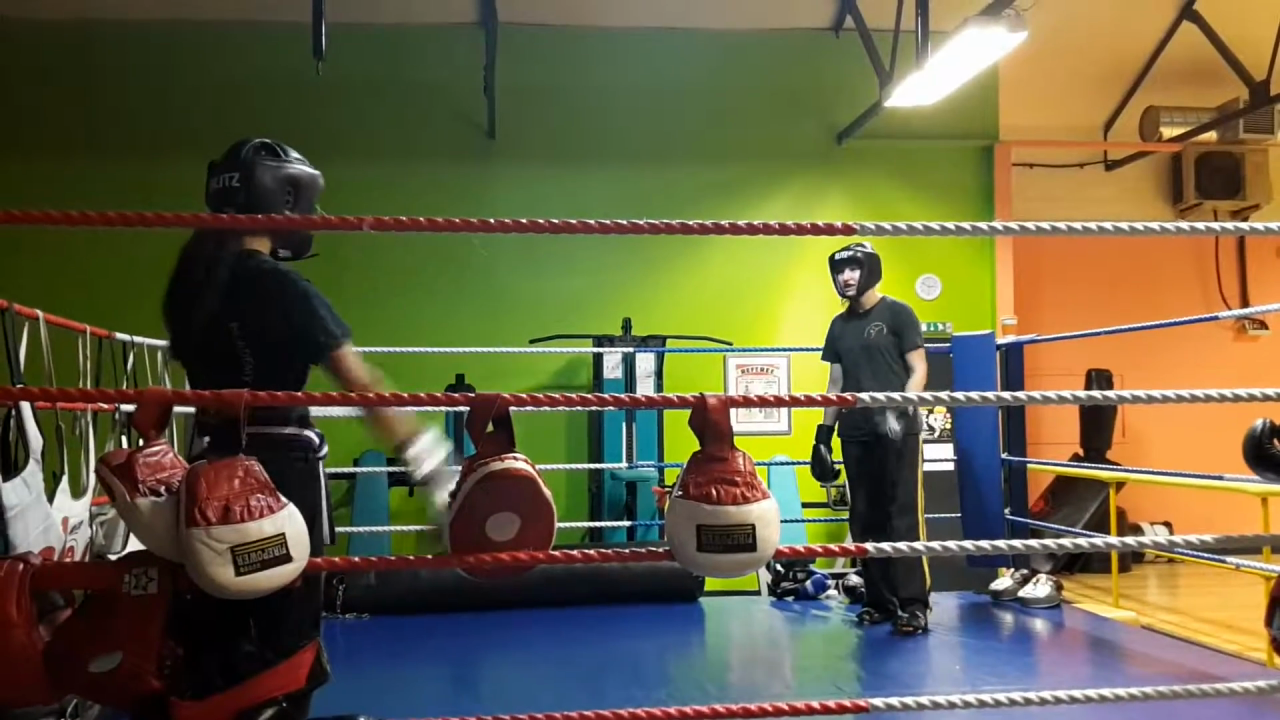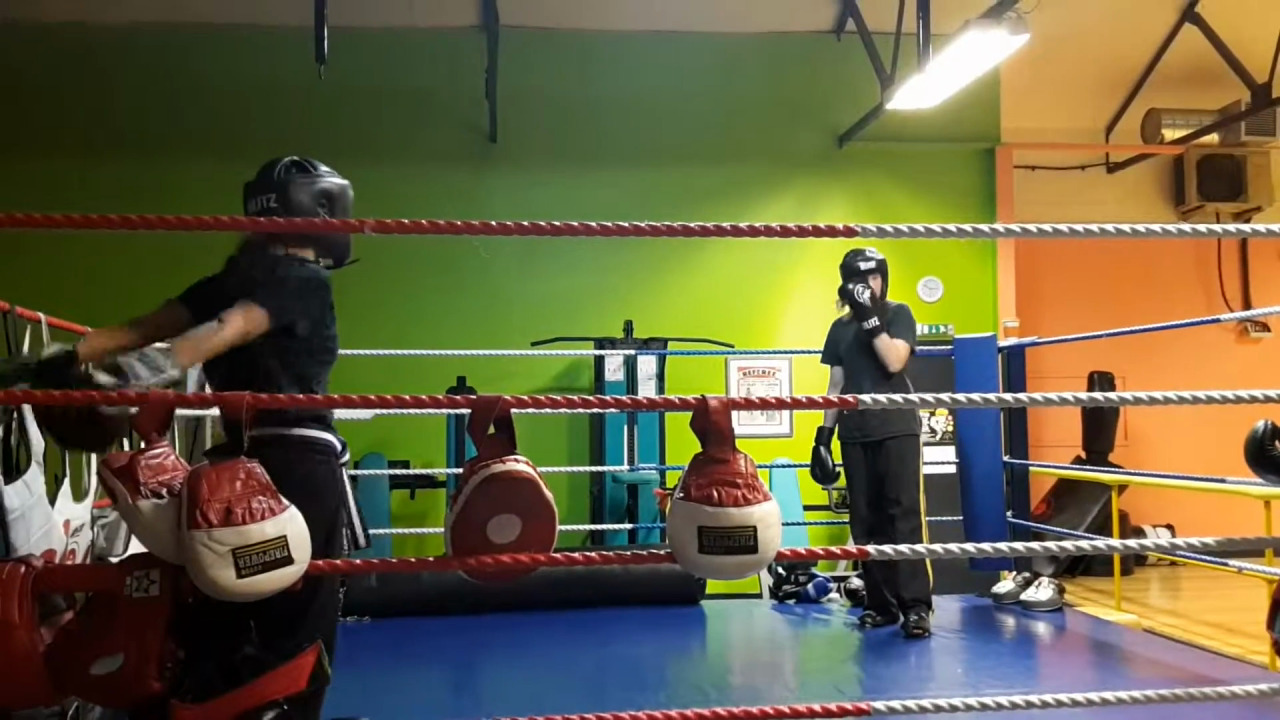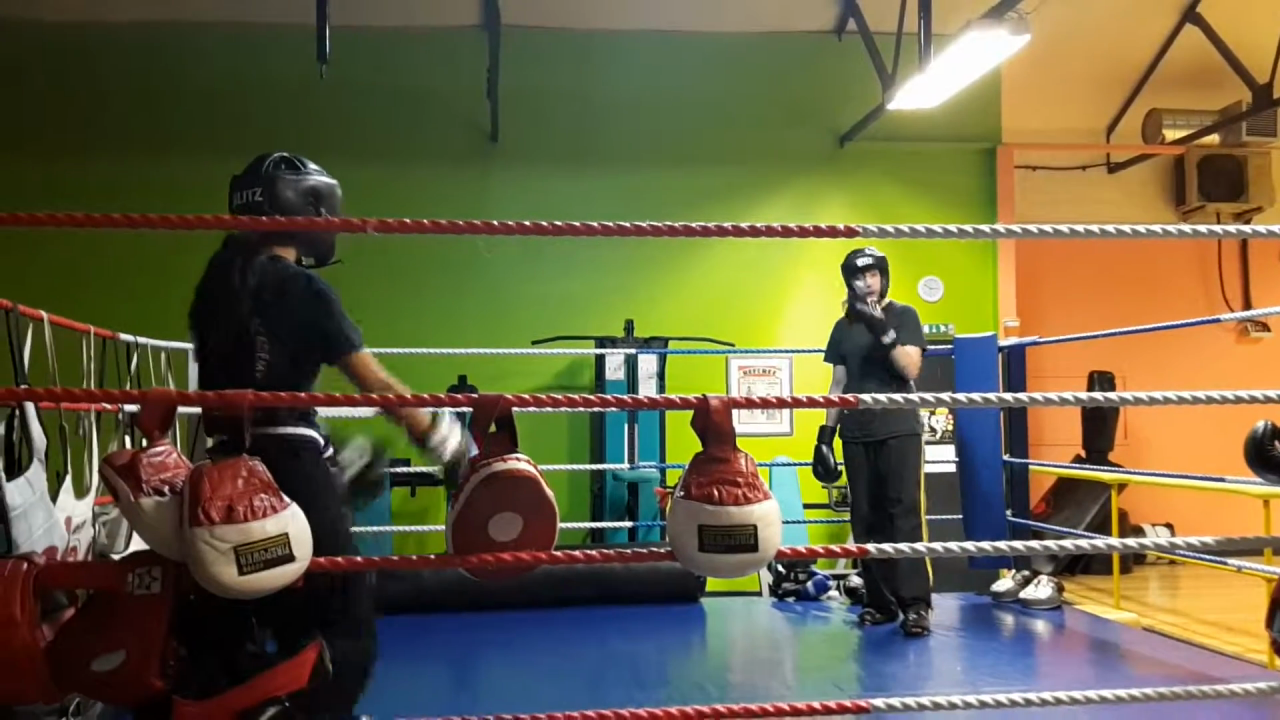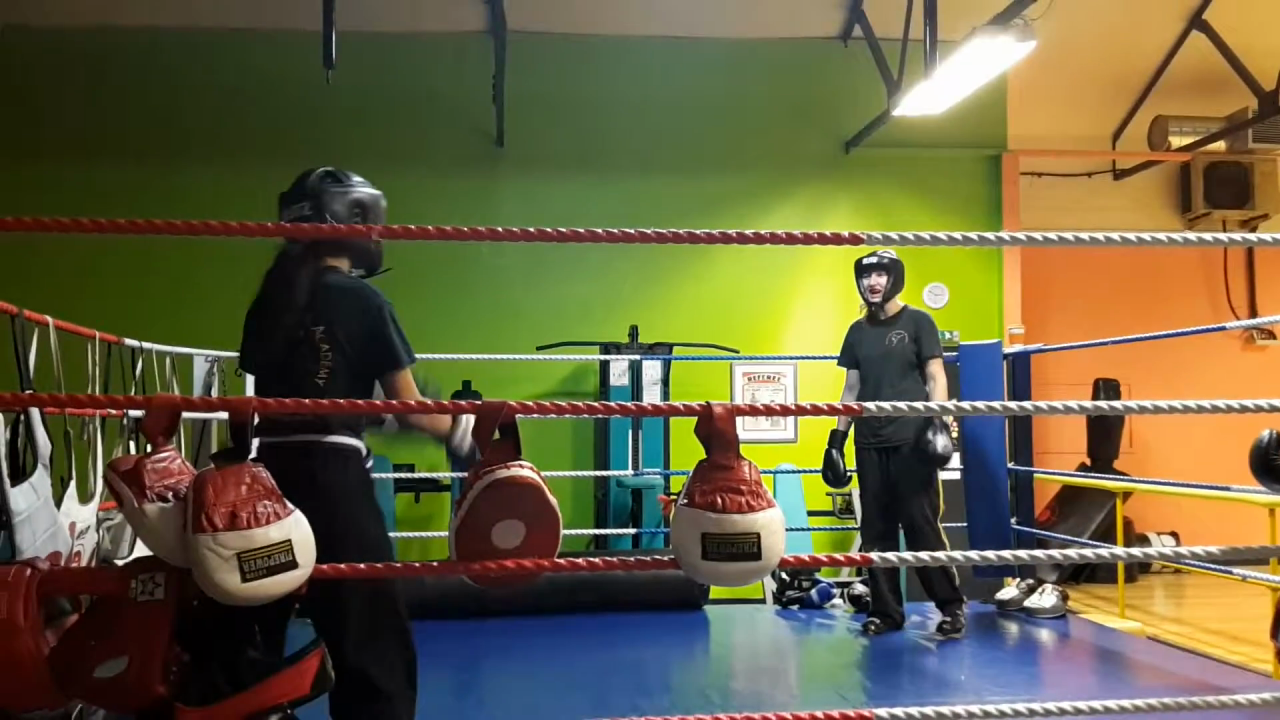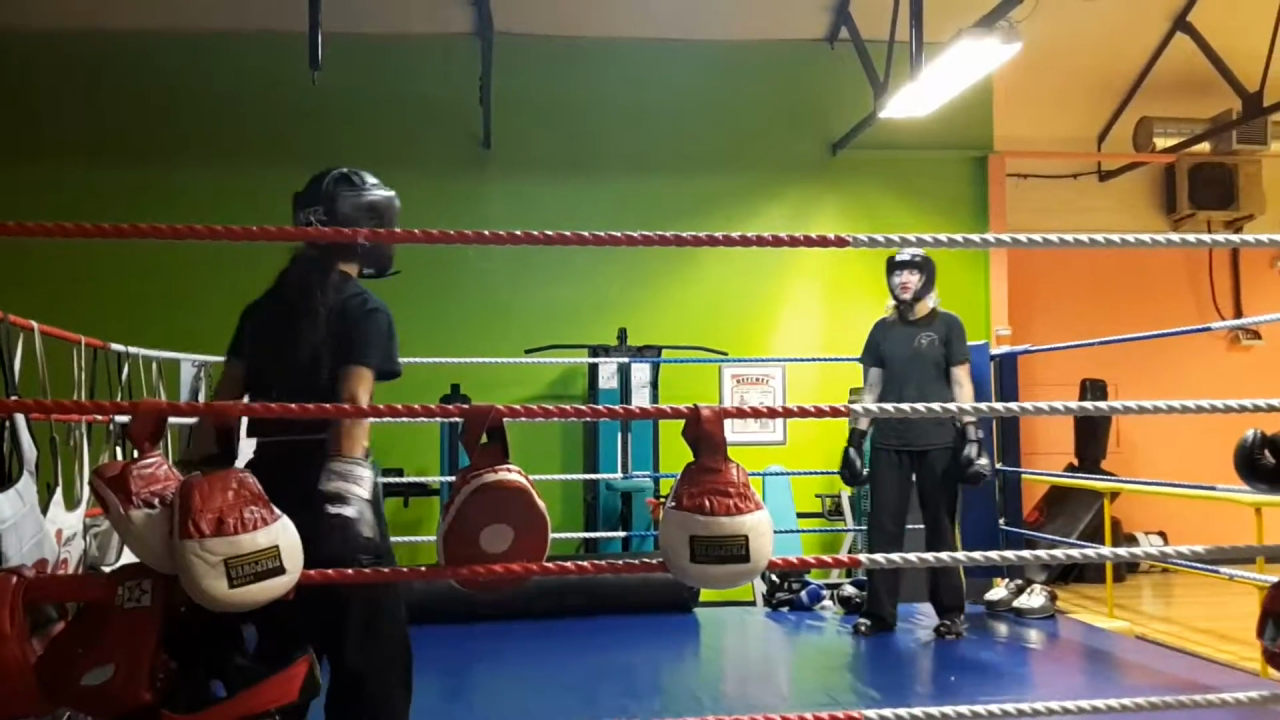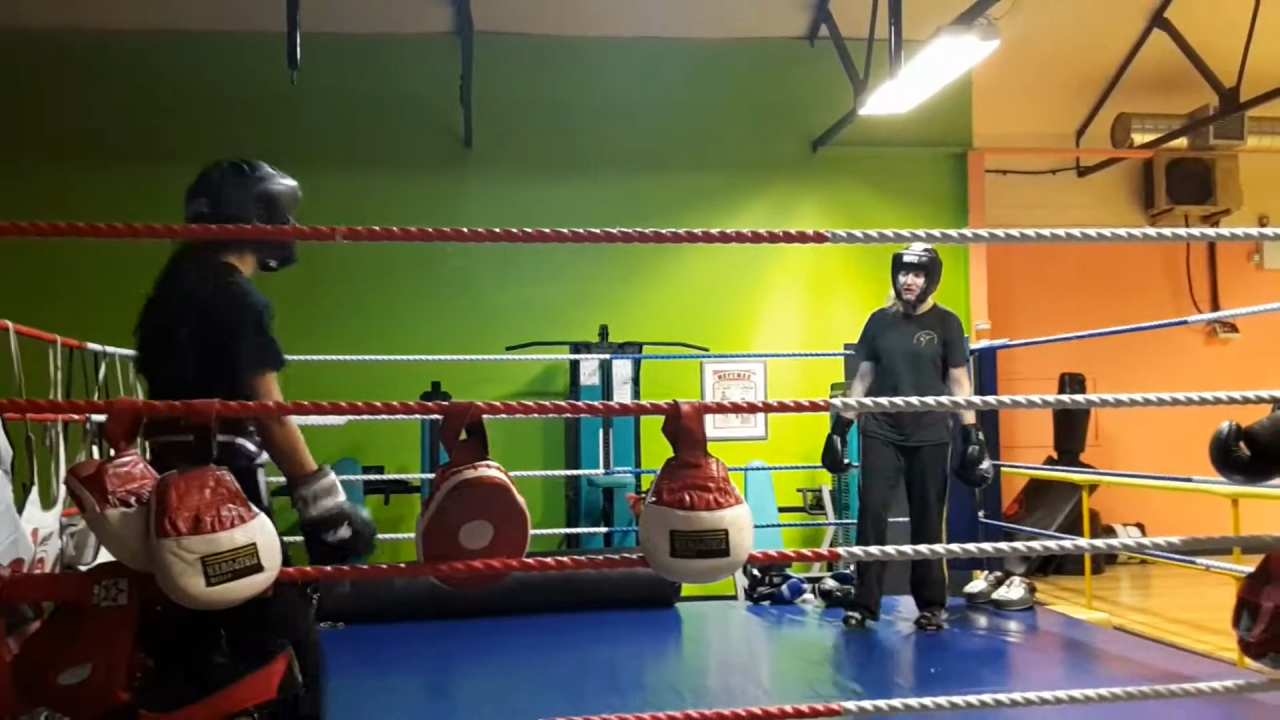
dt=0.4s
person 1, frame 1
left shoulder: (194, 280)
right shoulder: (278, 287)
right elbow: (361, 382)
right wrist: (430, 459)
left hip: (217, 457)
right hip: (271, 467)
left knee: (214, 623)
right knee: (280, 636)
person 1, frame 2
left shoulder: (235, 278)
right shoulder: (307, 283)
left elbow: (141, 328)
right elbow: (225, 331)
left wrist: (63, 361)
right wrist: (131, 374)
left hip: (240, 463)
right hip: (302, 467)
left knee: (221, 625)
right knee: (300, 631)
person 1, frame 3
left shoulder: (219, 287)
right shoulder: (301, 289)
right elbow: (372, 382)
left wrist: (339, 456)
right wrist: (442, 435)
left hip: (226, 466)
right hip: (289, 468)
left knee: (221, 630)
right knee: (343, 630)
person 1, frame 4
left shoulder: (269, 303)
right shoulder: (361, 302)
right elbow: (406, 405)
right wrist: (459, 428)
left hip: (268, 472)
right hip: (332, 477)
right knee: (371, 636)
person 1, frame 5
left shoulder: (267, 306)
right shoulder: (365, 309)
left elbow: (223, 401)
right elbow: (351, 405)
right wrist: (348, 495)
left hip: (269, 479)
right hip: (323, 487)
left knee: (281, 642)
right knee: (371, 647)
person 1, frame 6
left shoulder: (177, 293)
right shoulder: (238, 300)
right elbow: (268, 414)
right wrist: (327, 503)
left knee: (180, 651)
right knee: (280, 642)
person 2, frame 1
left shoulder: (897, 313)
right shoulder: (839, 325)
left elbow: (920, 372)
left wrist: (901, 410)
right wrist: (823, 435)
left hip: (897, 431)
right hip: (855, 434)
left knee: (902, 515)
right knee: (865, 519)
left ankle: (913, 604)
right ankle: (879, 601)
person 2, frame 2
left shoulder: (897, 313)
right shoulder: (840, 327)
left elbow: (894, 362)
left wrist: (870, 318)
right wrist: (823, 436)
left hip: (897, 430)
right hip: (855, 434)
left knee: (904, 515)
right knee: (865, 520)
left ankle: (916, 605)
right ankle: (881, 602)
person 2, frame 3
left shoulder: (902, 316)
right shoulder: (844, 327)
left elbow: (910, 368)
left wrist: (881, 328)
right wrist: (826, 435)
left hip: (899, 429)
right hip: (857, 434)
left knee: (904, 514)
right knee: (866, 518)
left ankle: (916, 604)
right ankle: (880, 601)
person 2, frame 4
left shoulder: (918, 322)
right shoulder: (858, 331)
left elbow: (936, 378)
left wrist: (939, 425)
right wrist: (836, 439)
left hip: (912, 438)
right hip: (870, 441)
left knee: (920, 522)
right knee: (875, 527)
left ankle: (951, 604)
right ankle: (885, 610)
person 2, frame 5
left shoulder: (947, 325)
right shoulder: (882, 329)
left elbow: (961, 384)
right elbow: (872, 389)
left wrist: (970, 433)
right wrist: (855, 438)
left hip: (938, 442)
right hip: (889, 442)
left knee: (941, 527)
right knee: (883, 526)
left ankle: (950, 612)
right ankle: (878, 612)
person 2, frame 6
left shoulder: (946, 323)
right shoulder: (879, 321)
left elbow: (959, 384)
right elbow: (863, 378)
left wrist: (973, 437)
right wrist: (840, 427)
left hip: (930, 437)
right hip: (881, 432)
left knee: (927, 522)
right knee: (872, 512)
left ankle: (931, 604)
right ankle: (864, 602)
